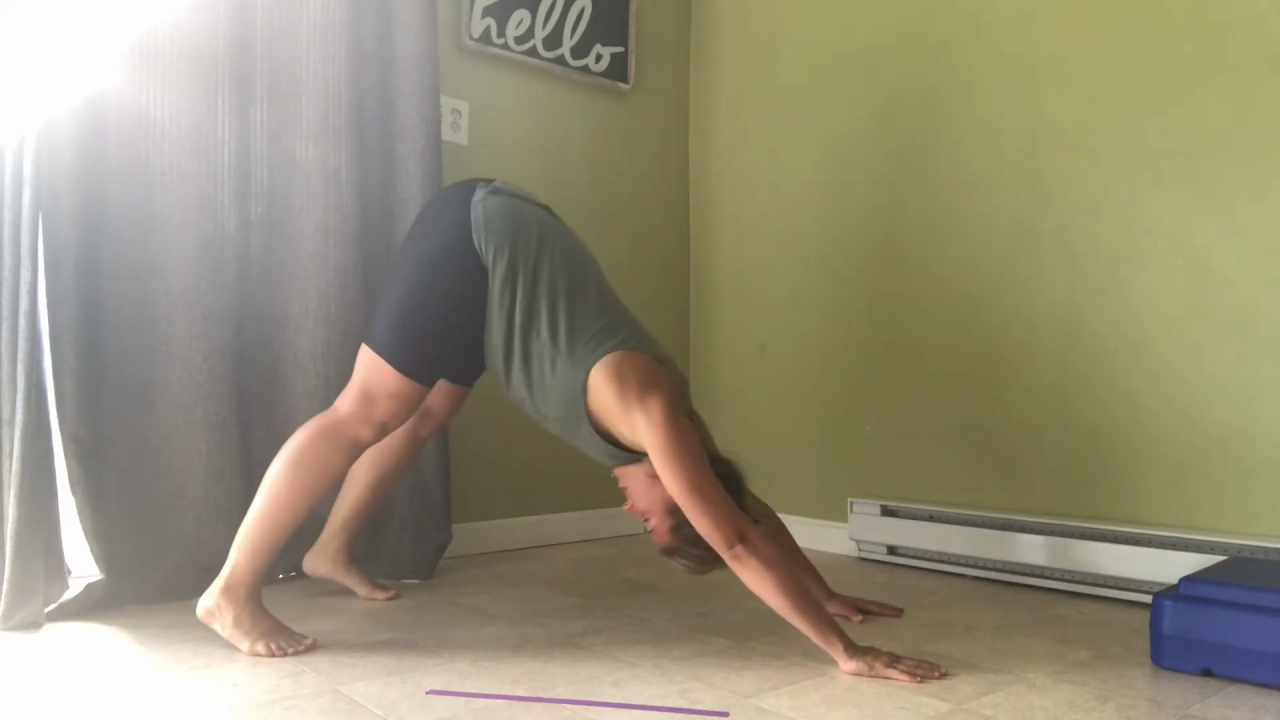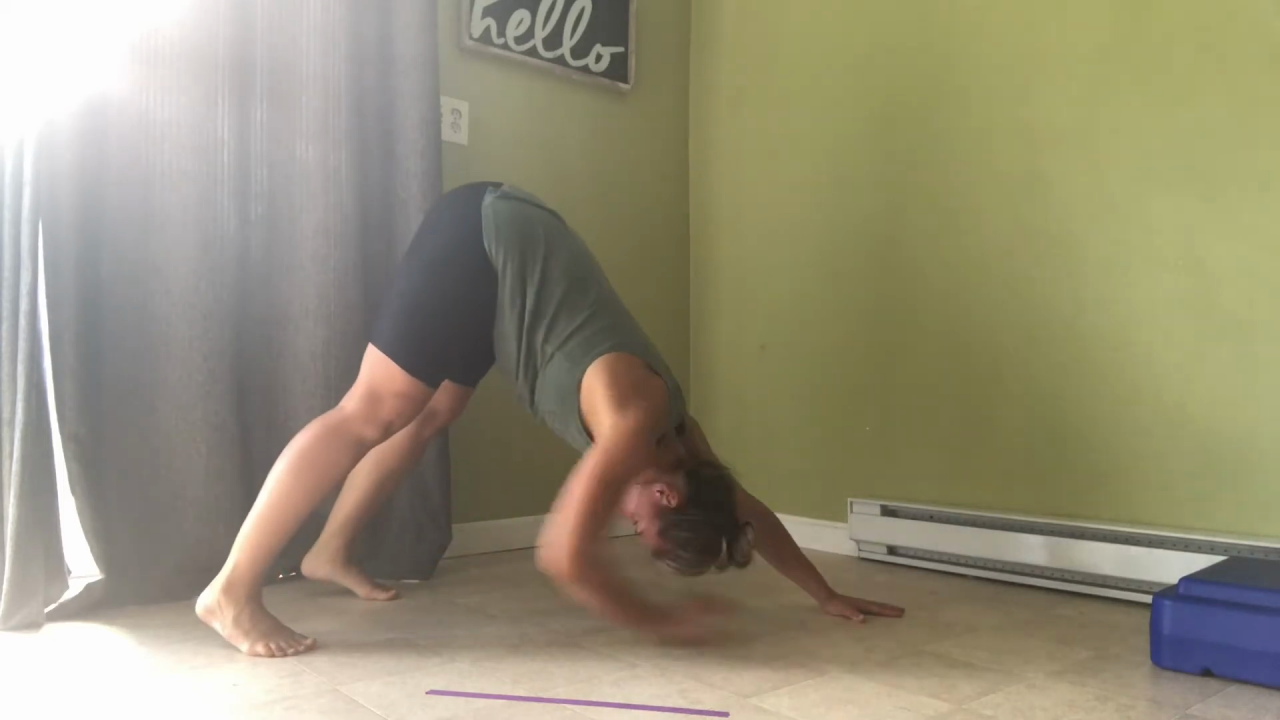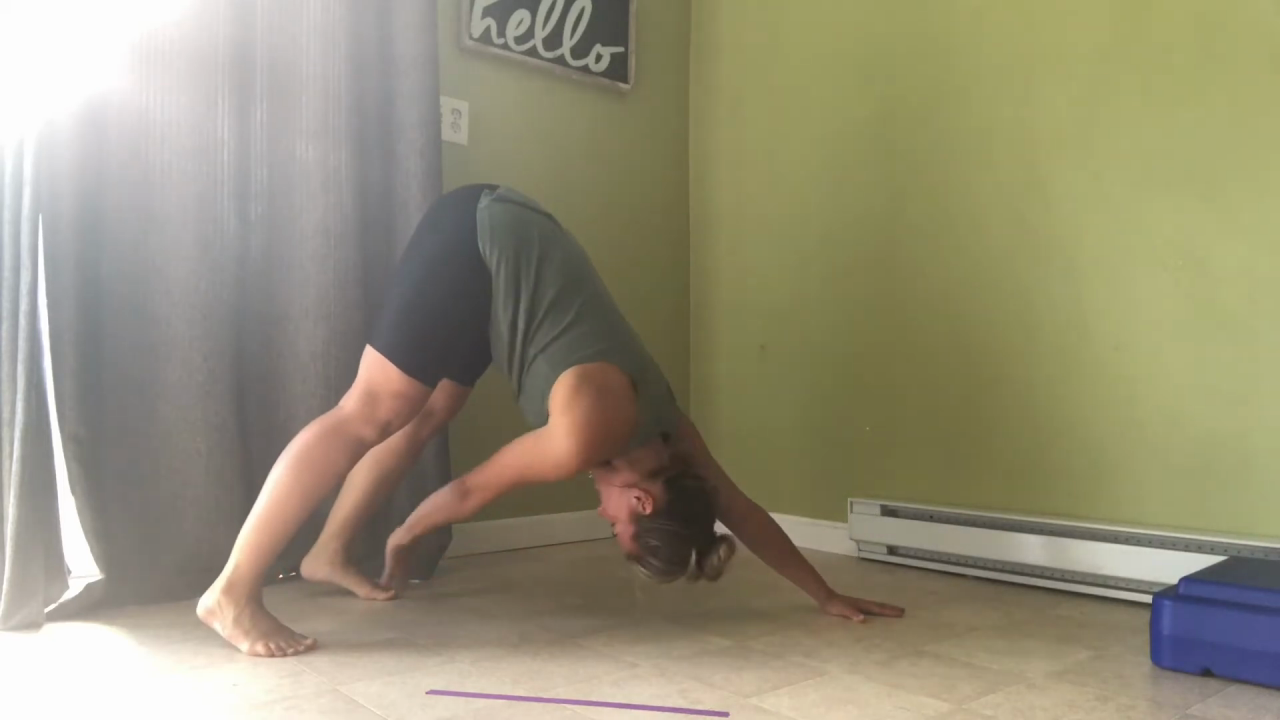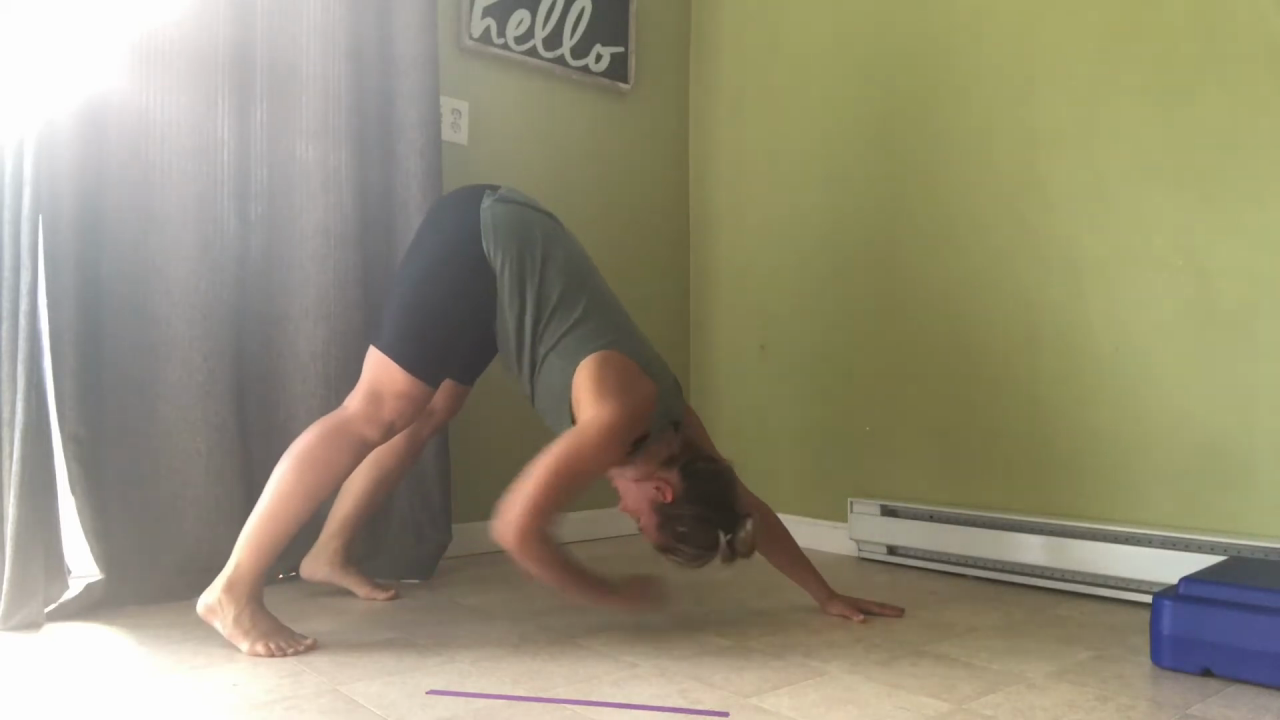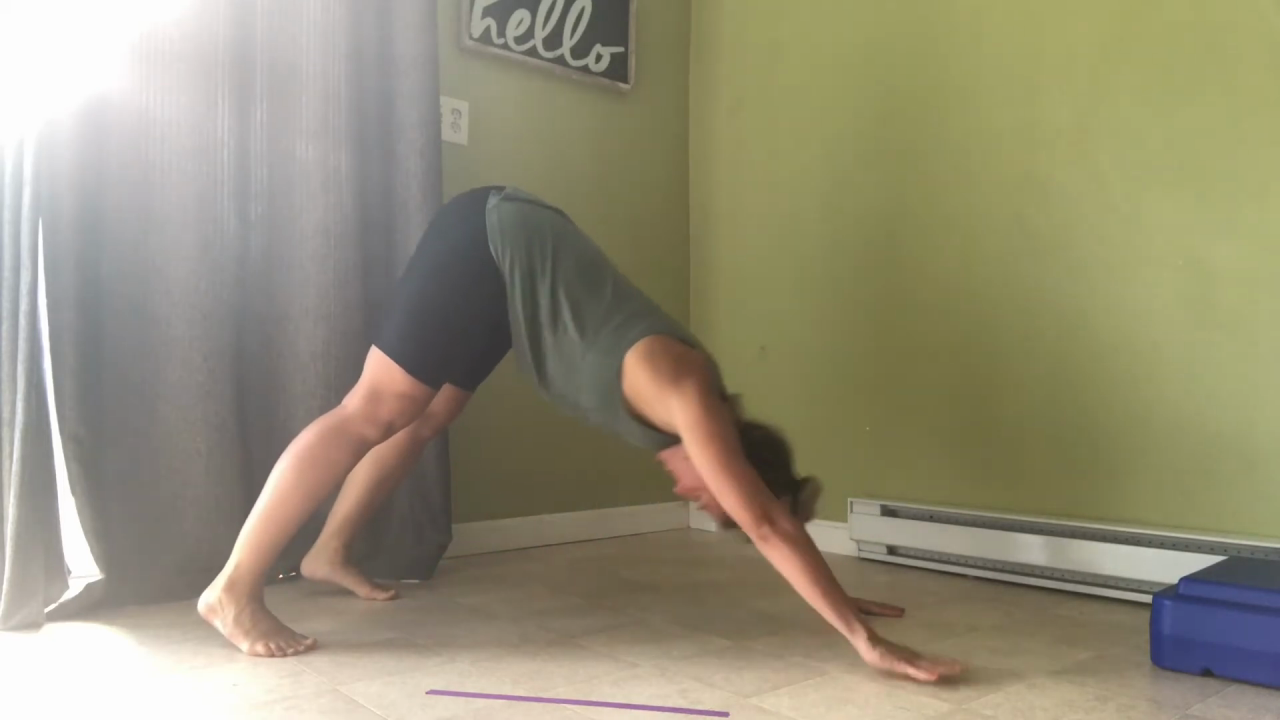
dt=0.4s
person 1, frame 1
left shoulder: (667, 417)
right shoulder: (648, 412)
left elbow: (751, 509)
right elbow: (737, 544)
left wrist: (828, 596)
right wrist: (843, 650)
left hip: (497, 246)
right hip: (475, 237)
left knee: (424, 413)
right knee: (364, 416)
left ankle: (331, 551)
right ankle: (231, 593)
person 1, frame 2
left shoulder: (672, 430)
right shoulder: (635, 423)
left elbow: (746, 508)
right elbow: (565, 557)
left wrist: (826, 595)
right wrist: (655, 620)
left hip: (502, 248)
right hip: (482, 239)
left knee: (424, 416)
right knee: (369, 416)
left ankle: (331, 552)
right ankle: (232, 592)
person 1, frame 3
left shoulder: (666, 431)
right shoulder: (589, 434)
left elbow: (739, 508)
right elbow: (473, 491)
left wrist: (825, 595)
right wrist: (402, 538)
left hip: (500, 247)
right hip: (478, 238)
left knee: (426, 413)
right knee: (367, 415)
left ankle: (329, 553)
right ankle: (232, 592)
person 1, frame 4
left shoulder: (674, 426)
right shoulder: (621, 415)
left elbow: (747, 505)
right elbow: (515, 525)
left wrist: (827, 595)
right wrist: (600, 591)
left hip: (502, 247)
right hip: (480, 239)
left knee: (422, 417)
right knee: (371, 416)
left ankle: (329, 554)
right ankle: (234, 592)
person 1, frame 5
left shoulder: (704, 408)
right shoulder: (688, 397)
left elbow: (773, 513)
right elbow: (767, 526)
left wrist: (836, 598)
right wrist: (866, 643)
left hip: (509, 260)
right hip: (489, 242)
left knee: (426, 414)
right knee: (372, 413)
left ankle: (330, 553)
right ankle: (234, 591)
